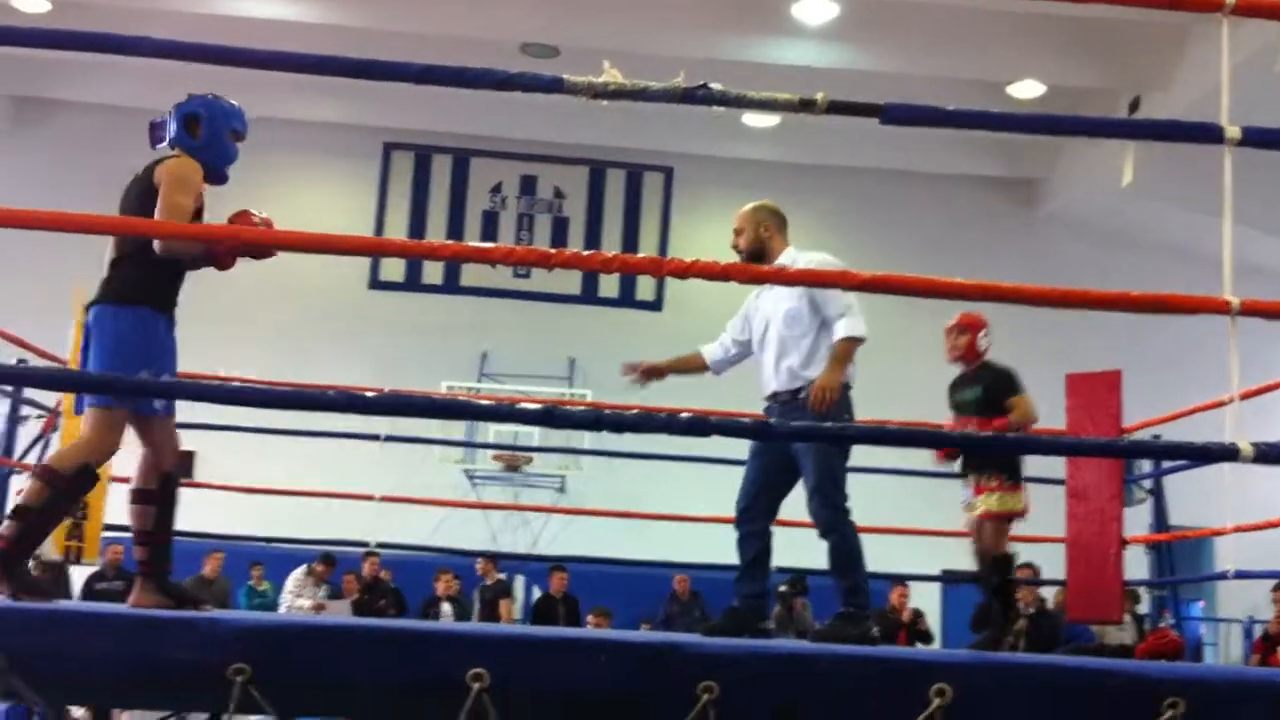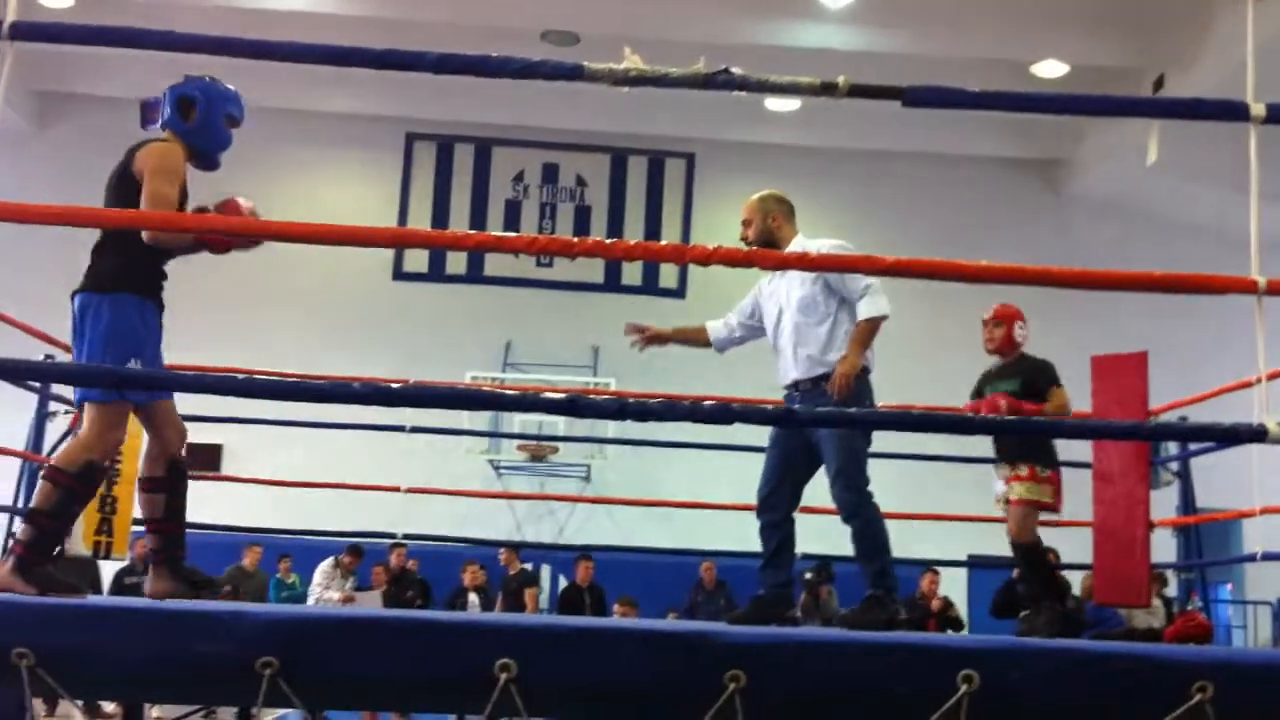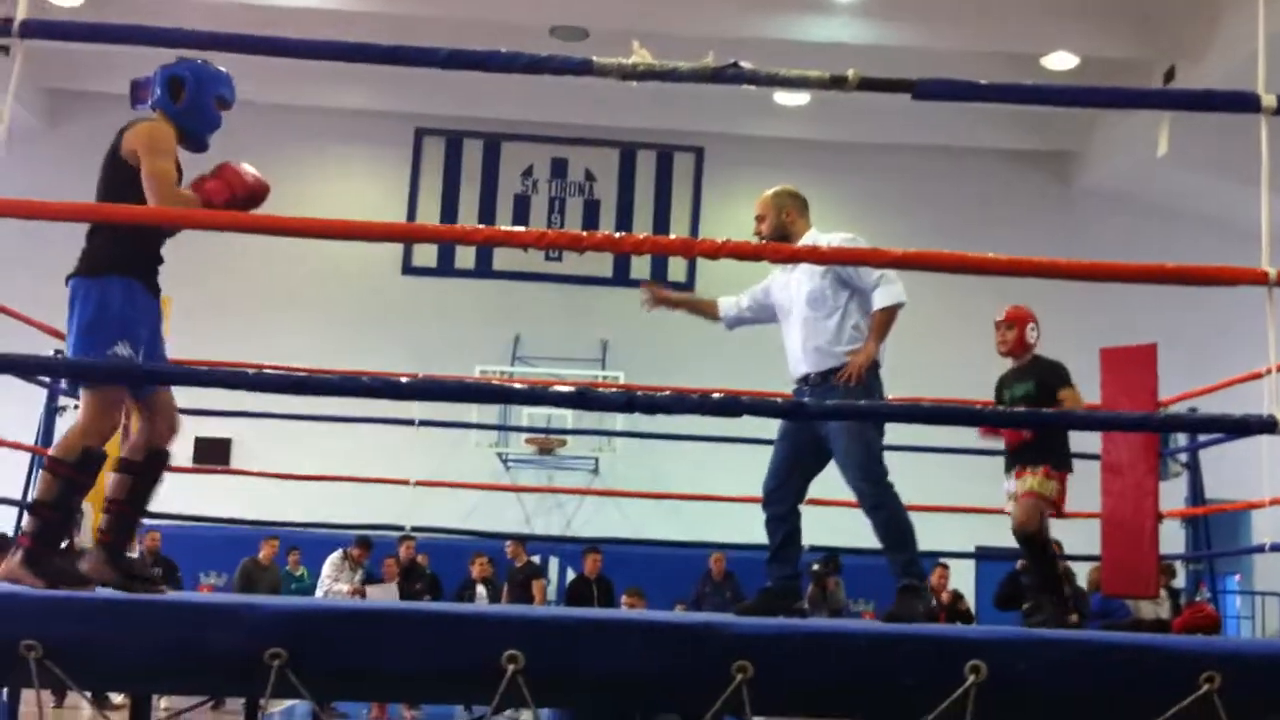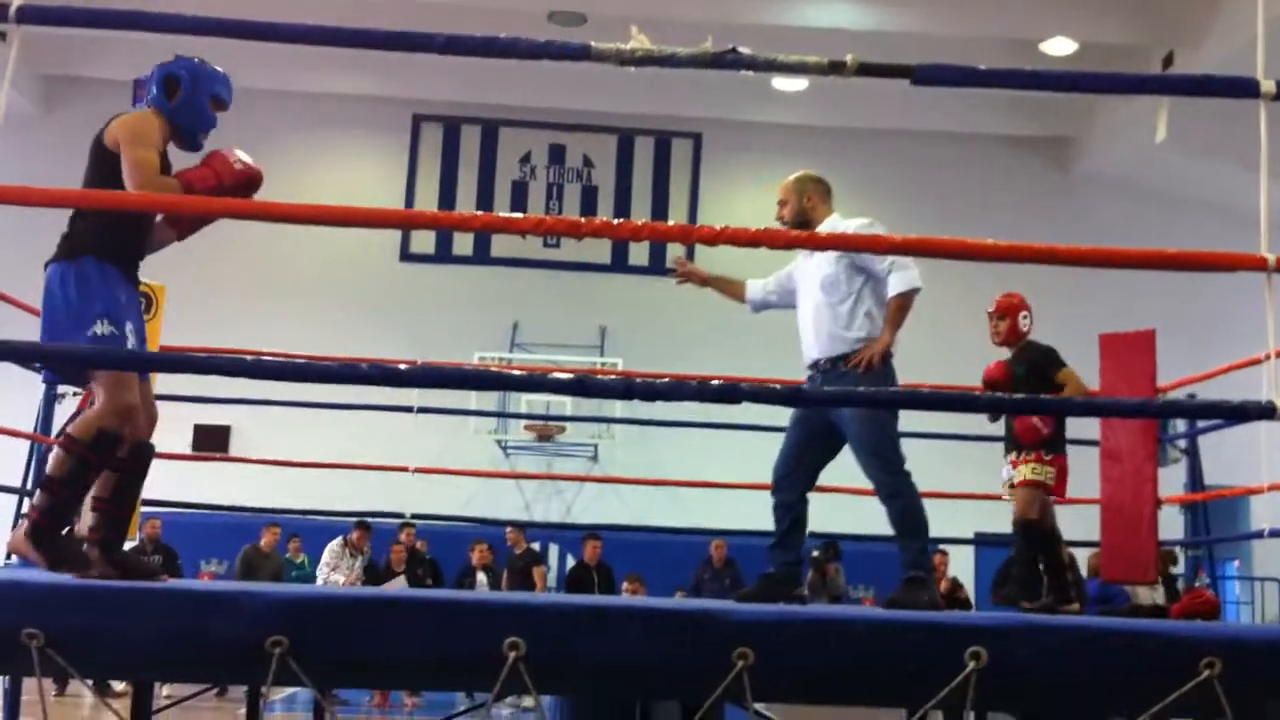
dt=0.2s
person 1, frame 1
left shoulder: (150, 178)
right shoulder: (183, 169)
right elbow: (169, 240)
left wrist: (206, 252)
right wrist: (226, 242)
left hip: (125, 314)
right hip: (135, 314)
left knee: (163, 450)
right knee: (99, 438)
left ankle: (153, 583)
person 1, frame 2
left shoulder: (146, 161)
right shoulder: (164, 153)
right elbow: (155, 228)
left wrist: (199, 237)
right wrist: (214, 231)
left hip: (128, 305)
right hip: (118, 302)
left knee: (168, 434)
right knee: (103, 433)
left ankle: (167, 570)
person 1, frame 3
left shoulder: (150, 144)
right shoulder: (154, 131)
right elbow: (166, 205)
left wrist: (206, 202)
right wrist: (217, 192)
left hip: (131, 291)
right hip: (110, 286)
left knee: (159, 422)
right knee: (100, 420)
left ankle: (106, 553)
person 1, frame 4
left shoulder: (148, 143)
right shoulder: (138, 124)
right elbow: (142, 193)
left wrist: (205, 207)
right wrist: (208, 179)
left hip: (114, 281)
right hip: (87, 271)
left knee: (139, 416)
right knee: (118, 401)
left ankle: (101, 551)
right ankle: (40, 525)
person 2, frame 1
left shoulder: (816, 268)
right shoulder: (759, 297)
left elbow: (851, 322)
right elbow: (722, 351)
left wrist: (832, 372)
right wrist: (665, 367)
left hip: (818, 408)
right hip: (778, 412)
left knee: (828, 511)
right knee: (751, 512)
left ankle: (855, 615)
right ankle: (750, 608)
person 2, frame 2
left shoulder: (828, 253)
right shoulder: (768, 286)
left elbow: (873, 300)
right elbow: (726, 331)
left wrist: (854, 356)
right wrist: (668, 335)
left hip: (838, 394)
right hip: (798, 400)
left knee: (851, 496)
right knee: (772, 501)
left ankle: (882, 597)
right ankle: (776, 596)
person 2, frame 3
left shoulder: (839, 248)
right shoulder: (780, 279)
left elbow: (889, 289)
right elbow: (733, 309)
left wrist: (870, 347)
right wrist: (677, 300)
left hip: (847, 388)
right hip: (807, 394)
left knee: (870, 487)
right knee: (779, 494)
left ankle: (912, 588)
right ankle: (783, 588)
person 2, frame 4
left shoulder: (856, 233)
right shoulder: (805, 262)
left elbow: (906, 275)
right elbow: (760, 292)
left wrist: (886, 335)
right wrist: (706, 279)
left hip: (859, 375)
right hip: (821, 380)
left knee: (887, 475)
right knee: (788, 479)
left ankle: (920, 581)
right ankle: (784, 574)
person 3, frame 1
left shoulder: (998, 376)
right shoulder: (956, 385)
left elbow: (1027, 416)
left wrist: (985, 430)
right wrist: (949, 443)
left hip: (999, 471)
right hip: (974, 473)
left knee: (992, 547)
right knee: (982, 548)
left ankle: (999, 623)
right ankle: (1004, 615)
person 3, frame 2
left shoulder: (1037, 369)
right shoulder: (989, 378)
left elbow: (1064, 407)
right elbow: (976, 412)
left wrist: (1018, 409)
right wrist: (974, 416)
left hip: (1034, 463)
right hip: (1008, 466)
left knee: (1021, 535)
right knee: (1017, 537)
left ankle: (1053, 603)
right ankle: (1043, 606)
person 3, frame 3
left shoulder: (1049, 370)
right shoulder: (1005, 380)
left elbow: (1075, 408)
left wrist: (1033, 424)
right wrist: (992, 427)
left hip: (1047, 463)
right hip: (1017, 465)
left knee: (1022, 523)
right knee: (1036, 535)
left ankle: (1050, 596)
right ankle: (1059, 606)
person 3, frame 4
left shoulder: (1040, 354)
right shoulder: (1008, 365)
left elbow: (1078, 388)
right elbow: (992, 416)
left wrist: (1045, 415)
right wrist: (992, 390)
left hip: (1042, 449)
right hip: (1017, 451)
left knee: (1025, 515)
right knee: (1042, 521)
left ankle: (1023, 588)
right ankle: (1063, 594)
